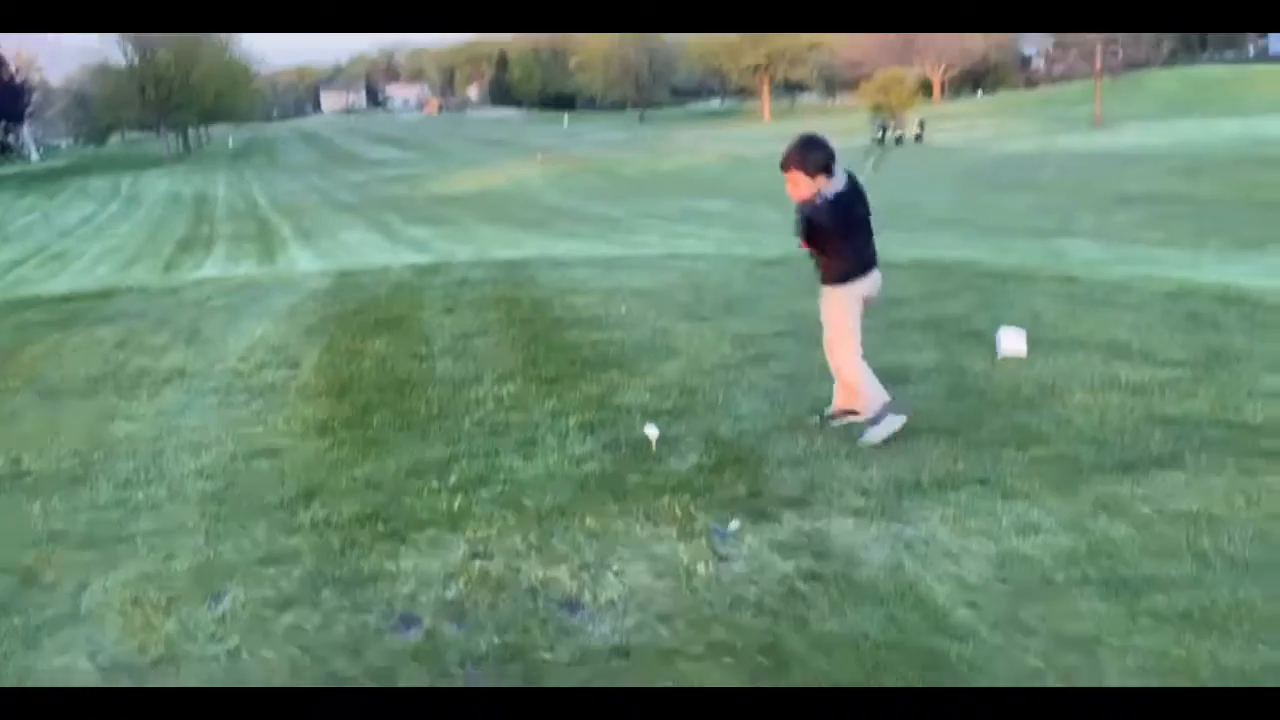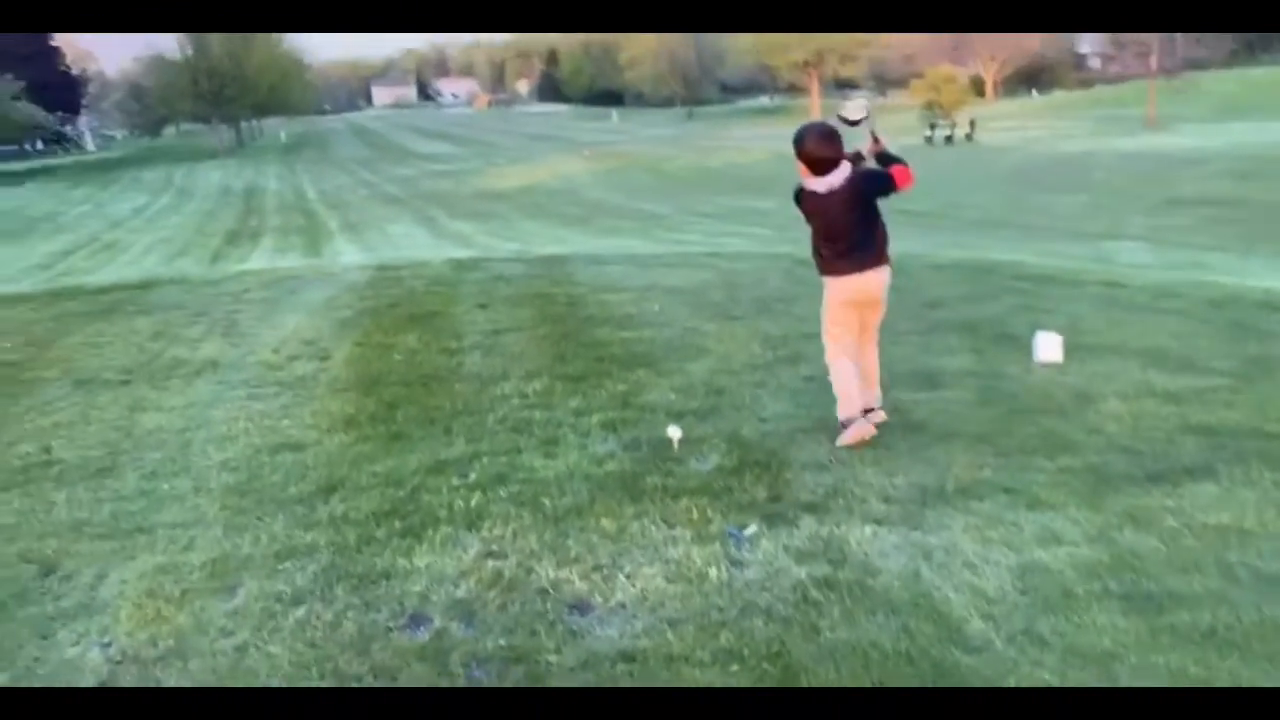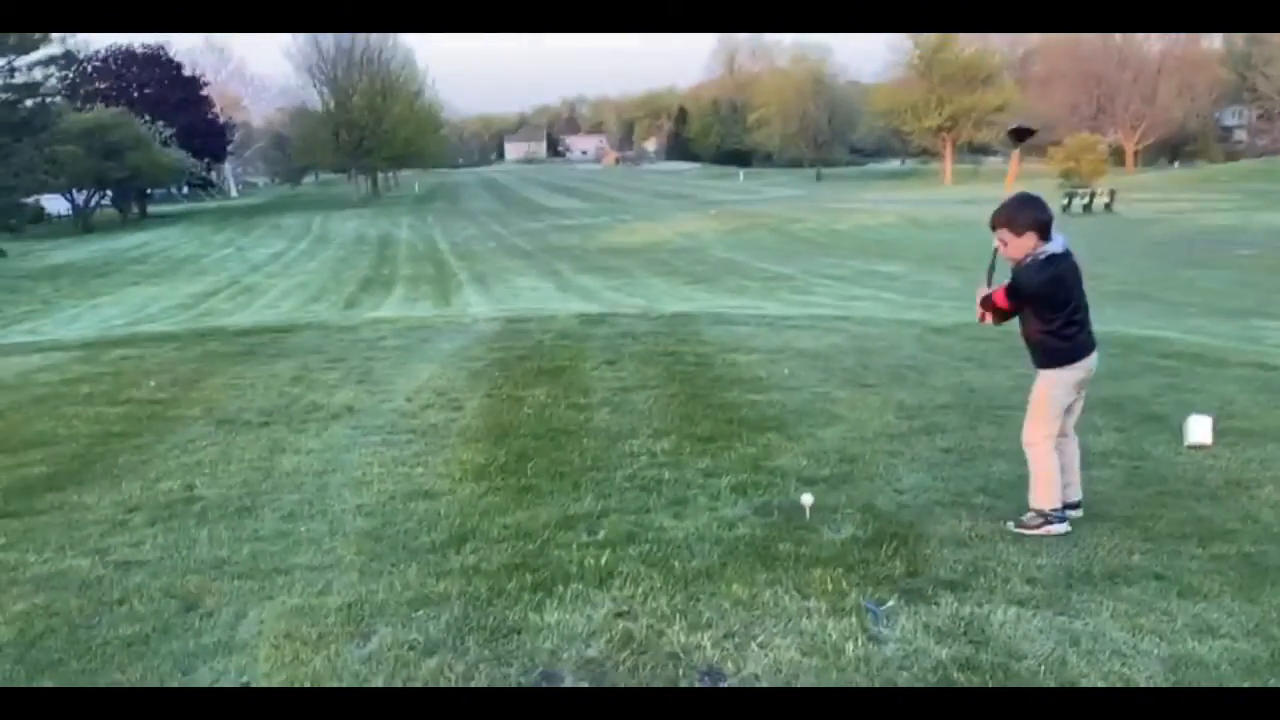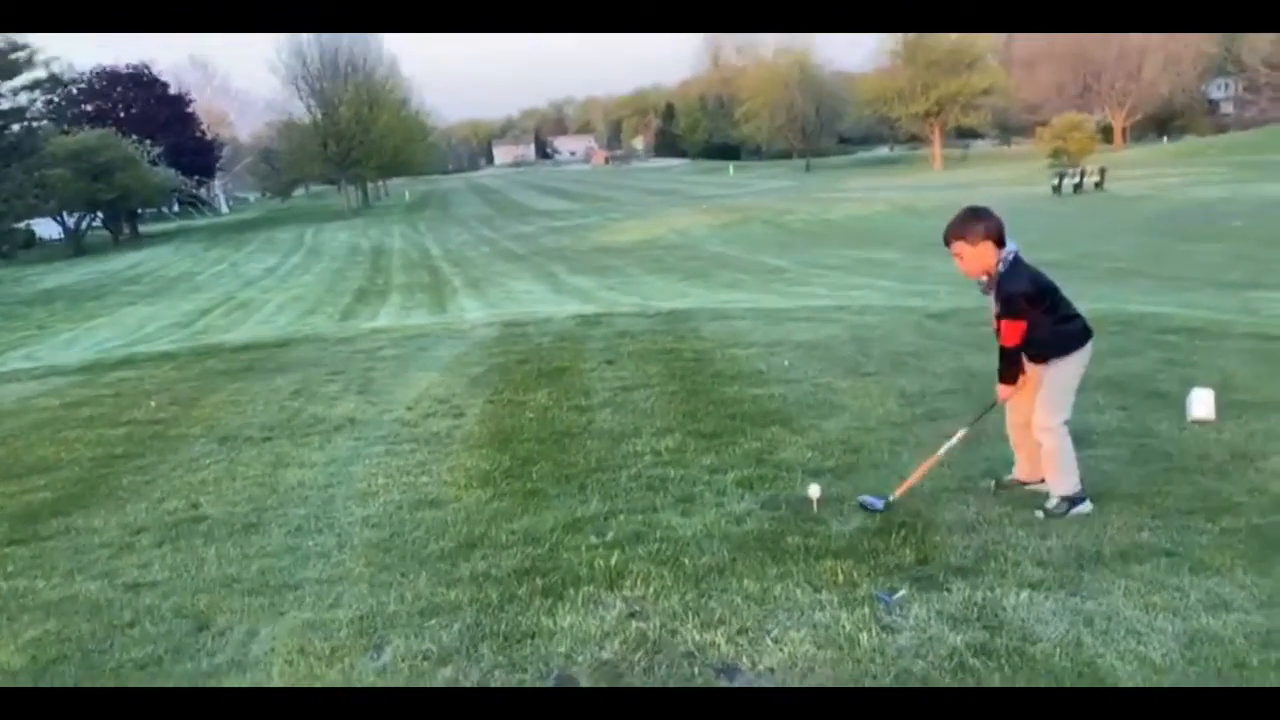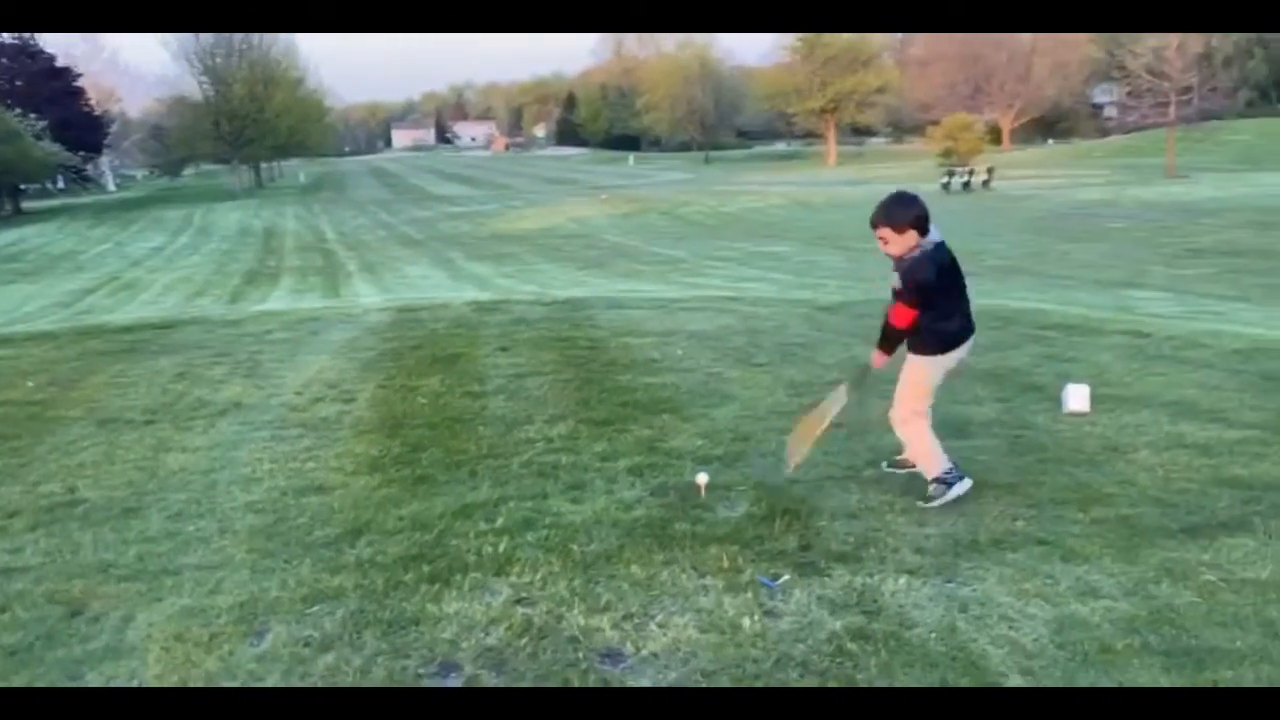
dt=1s
person 1, frame 1
left shoulder: (815, 215)
right shoulder: (849, 185)
left elbow: (809, 241)
left hip: (842, 285)
right hip: (865, 275)
left knee: (844, 351)
right knee: (838, 343)
left ankle: (880, 410)
right ankle: (847, 404)
person 1, frame 2
left shoulder: (803, 196)
right shoulder: (862, 182)
right elbow: (904, 174)
left wrist: (856, 158)
right wrist: (878, 153)
left hip: (840, 282)
right hip: (876, 274)
left knee: (838, 350)
right knee: (867, 343)
left ankle: (854, 414)
right ankle: (871, 405)
person 1, frame 3
left shoulder: (1030, 277)
right shoulder: (1062, 258)
left elbow: (1001, 301)
left wrist: (984, 302)
right wrist: (997, 312)
left hip: (1059, 365)
right hip: (1082, 357)
left knee: (1037, 437)
right knee: (1062, 431)
left ankle: (1049, 511)
right ankle: (1069, 498)
person 1, frame 4
left shoulder: (1015, 285)
right shoulder: (999, 277)
left elbow: (1012, 339)
right elbow: (1004, 332)
left wrist: (1007, 379)
right wrist: (1015, 371)
left hip: (1067, 351)
right hip: (1039, 353)
left knee: (1046, 422)
right knee: (1018, 412)
left ankle: (1070, 494)
right ankle: (1031, 473)
person 1, frame 5
left shoulder: (922, 269)
right shoulder: (911, 255)
left elbow: (901, 316)
left wrist: (884, 349)
left hip: (935, 348)
right hip: (954, 340)
left knee: (905, 413)
right knee: (912, 403)
left ankle: (945, 476)
right ankle: (917, 455)
